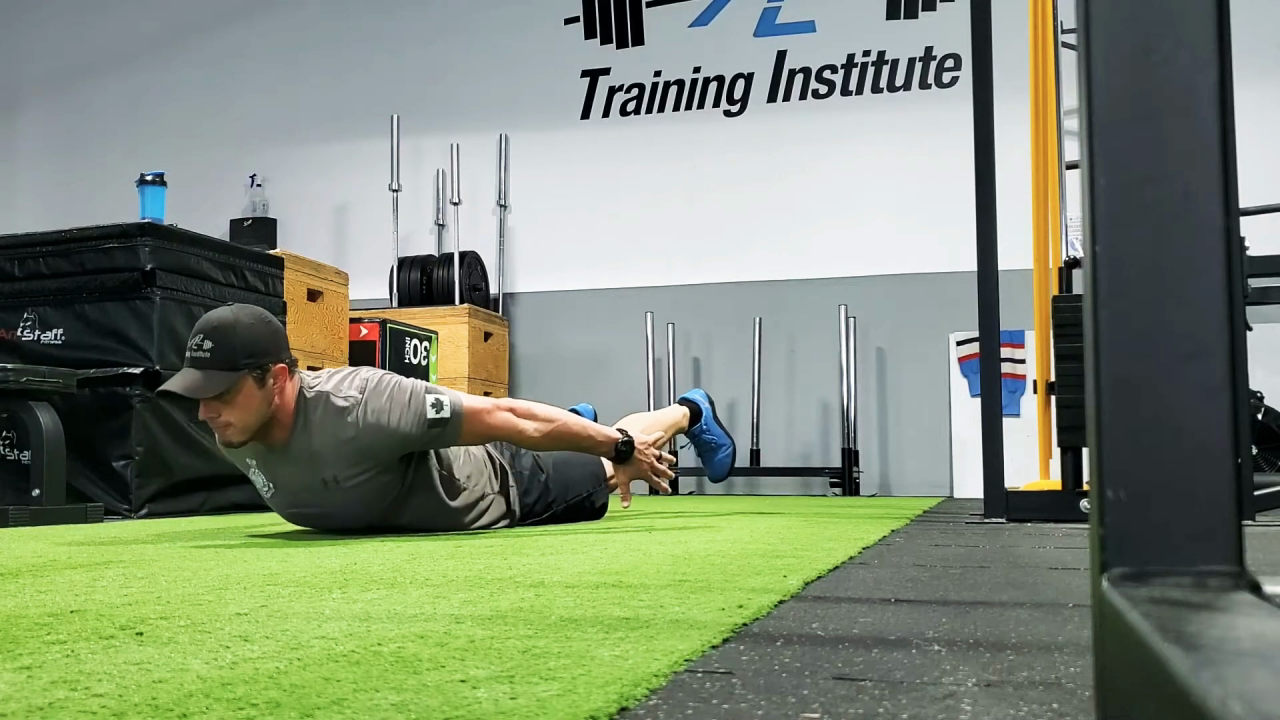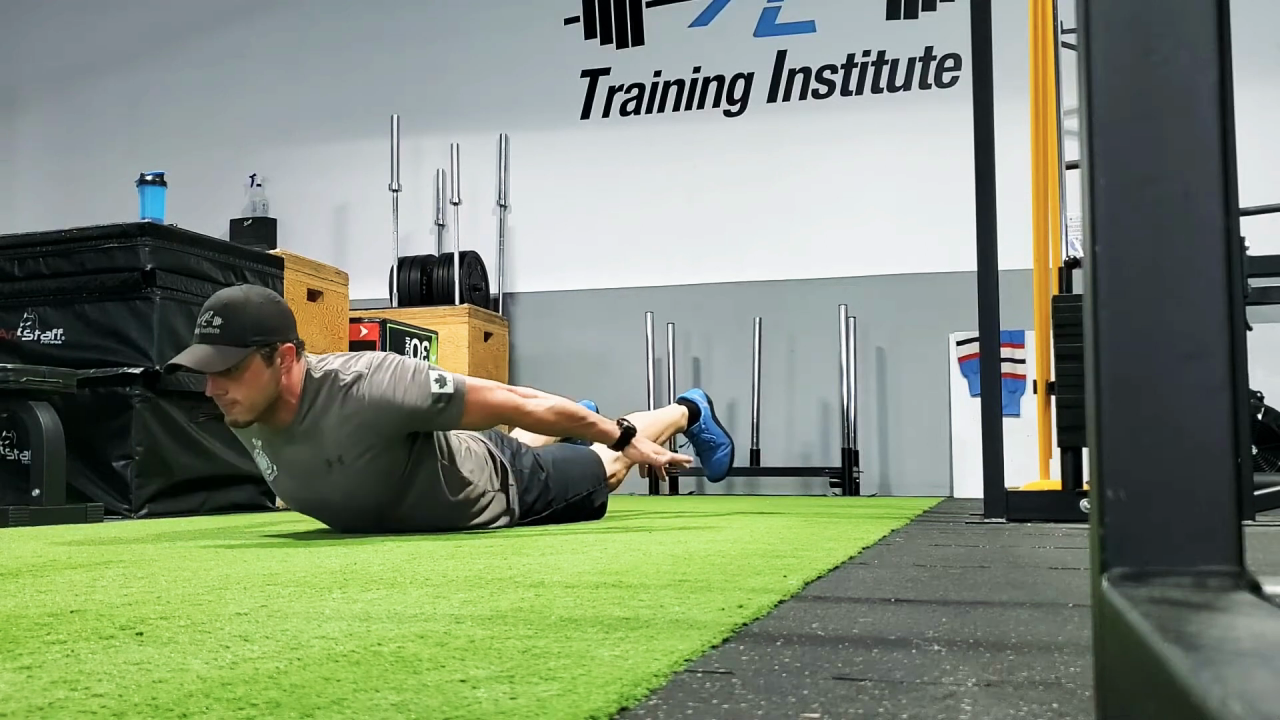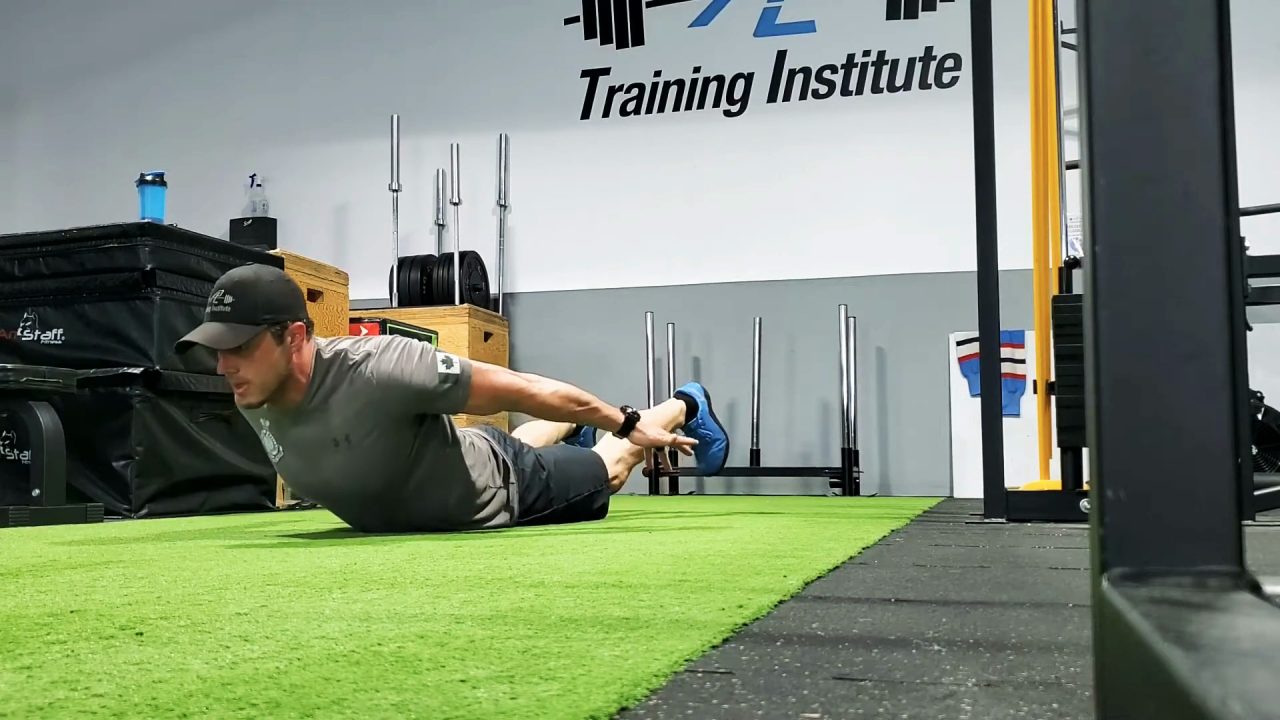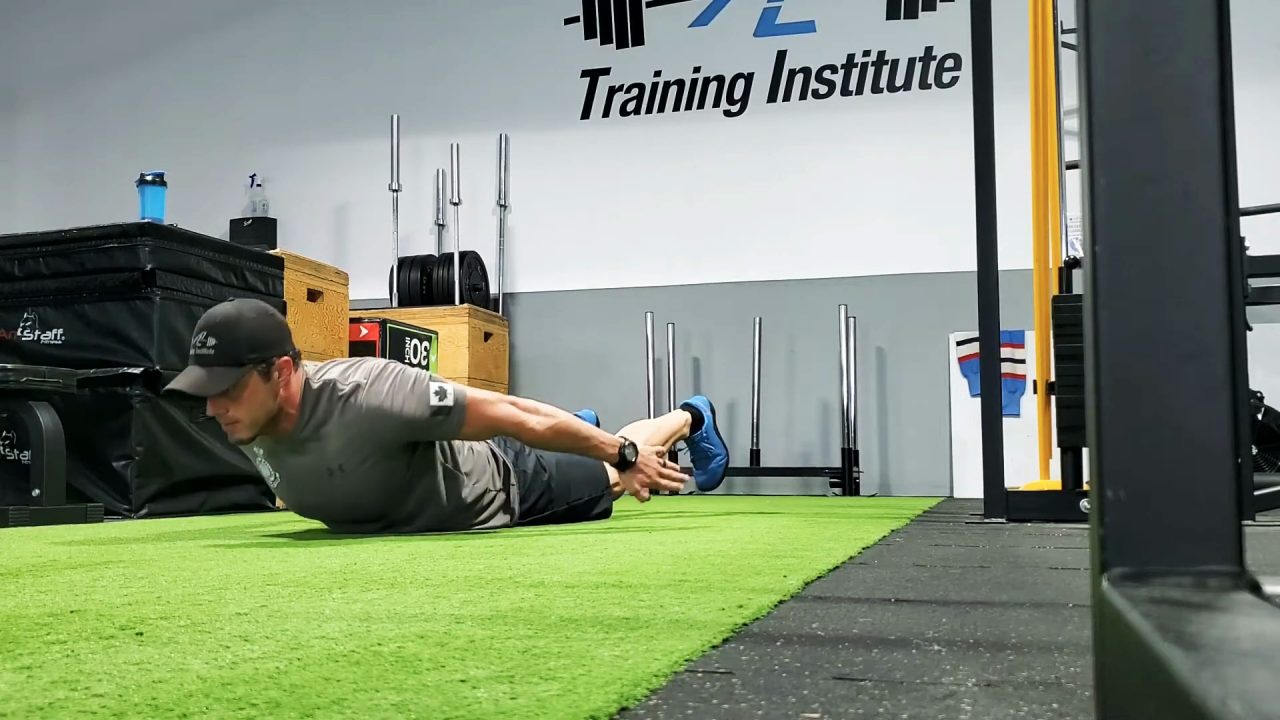
dt=0.3s
person 1, frame 1
left shoulder: (360, 408)
right shoulder: (234, 436)
left elbow: (505, 416)
left wrist: (623, 449)
left hip: (498, 495)
left knee: (605, 473)
left ankle: (689, 413)
right ankle: (575, 418)
person 1, frame 2
left shoulder: (368, 388)
right shoulder: (244, 418)
left elbow: (512, 401)
left wrist: (624, 437)
left hip: (497, 497)
left knee: (604, 469)
left ankle: (687, 413)
right ankle: (570, 425)
person 1, frame 3
left shoulder: (378, 370)
right shoulder: (253, 400)
left elbow: (519, 387)
left wrist: (630, 424)
left hip: (499, 497)
left knee: (607, 470)
left ankle: (684, 408)
right ankle: (571, 425)
person 1, frame 4
left shoulder: (364, 398)
right shoulder: (249, 420)
left elbow: (512, 414)
left wrist: (625, 459)
left hip: (498, 496)
left knee: (604, 477)
left ankle: (690, 420)
right ankle: (578, 423)
